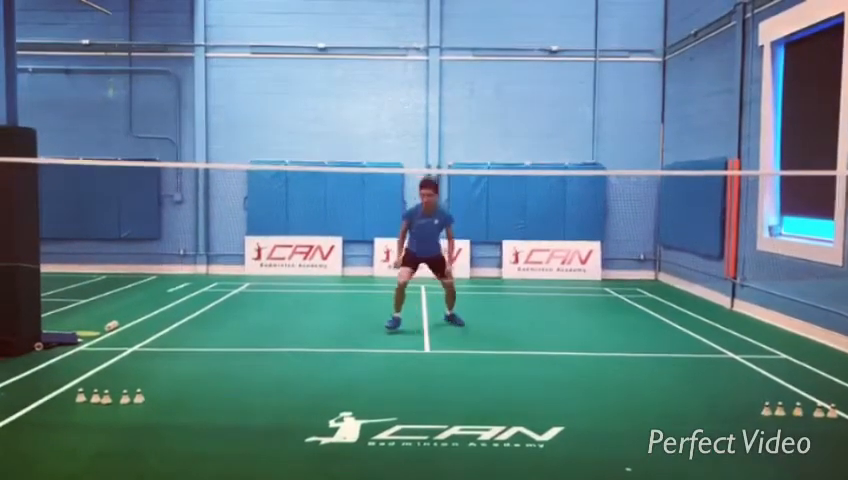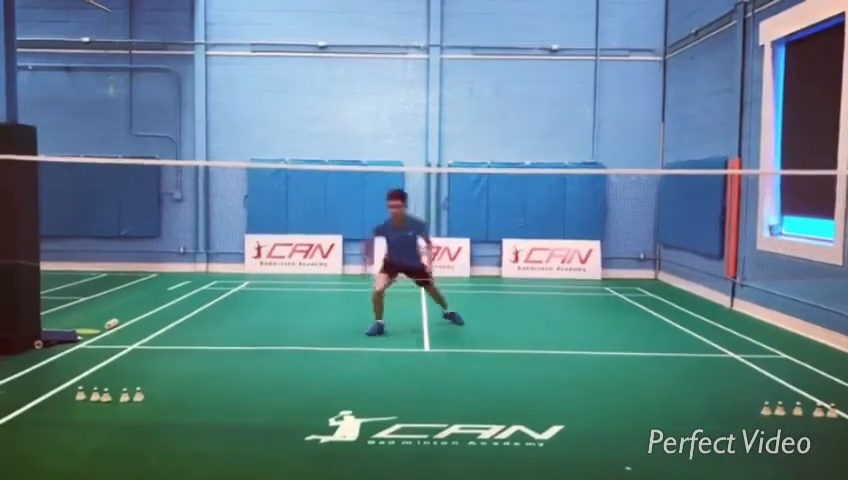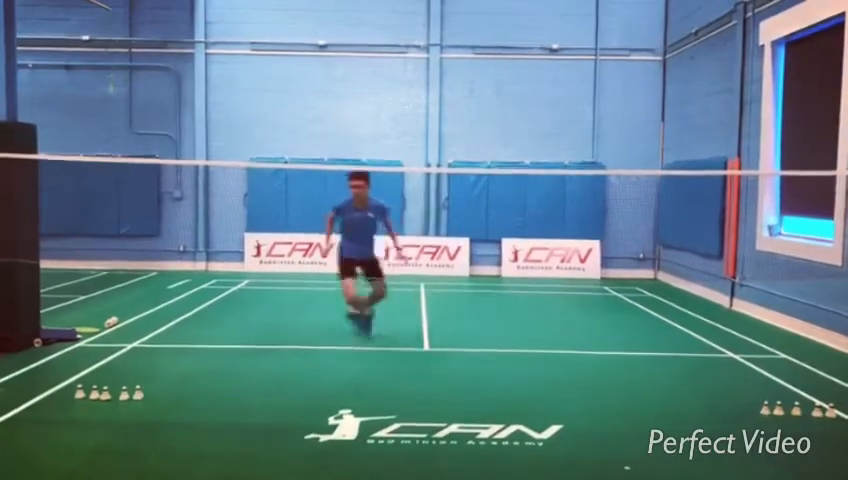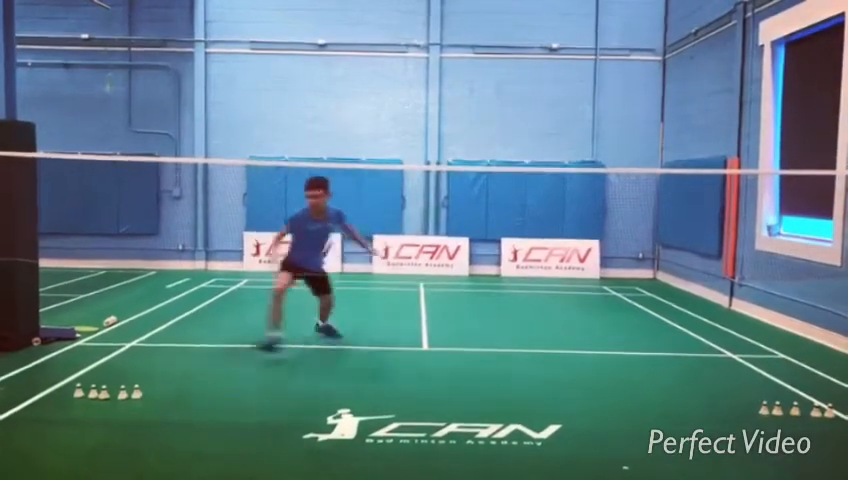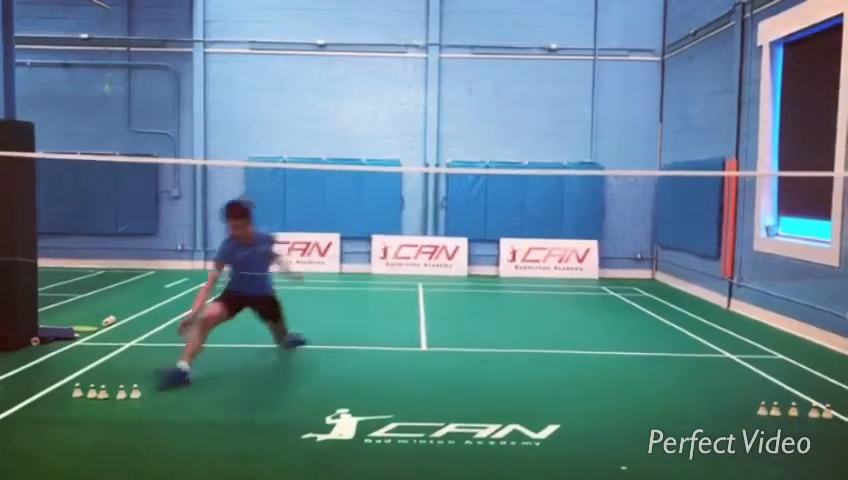
dt=0.2s
person 1, frame 1
left shoulder: (445, 215)
right shoulder: (411, 212)
left elbow: (450, 238)
right elbow: (403, 233)
left wrist: (449, 262)
right wrist: (399, 256)
left hip: (434, 254)
right hip: (413, 252)
left knee: (450, 285)
right knee: (402, 282)
left ankle: (450, 314)
right ankle: (396, 317)
person 1, frame 2
left shoulder: (418, 224)
right shoulder: (384, 226)
left elbow: (428, 243)
right elbow: (370, 241)
left wrist: (430, 264)
right wrist: (367, 261)
left hip: (414, 263)
right hip: (392, 263)
left knee: (433, 291)
right knee: (378, 290)
left ankle: (448, 312)
right ankle: (379, 323)
person 1, frame 3
left shoulder: (379, 207)
right shoulder: (343, 207)
left elbow: (389, 227)
right elbow: (330, 219)
left wrist: (397, 246)
right wrist: (327, 239)
left hip: (368, 255)
right hip: (347, 256)
left knee: (380, 292)
right knee: (352, 297)
left ankle: (359, 311)
right ankle: (361, 315)
person 1, frame 4
left shoulder: (336, 215)
right shoulder: (298, 218)
left elbow: (348, 230)
right elbow: (280, 236)
left wrist: (367, 246)
right wrist: (273, 249)
left hip: (315, 266)
right hip: (293, 262)
left knee: (328, 305)
right knee: (279, 288)
left ankle: (323, 324)
right ankle: (274, 335)
person 1, frame 5
left shoulder: (265, 239)
right shoulder: (227, 248)
right elbow: (211, 282)
left wrist: (281, 263)
right wrist: (193, 313)
left hip: (264, 293)
right hip: (236, 292)
left knee: (281, 337)
right knee: (206, 318)
left ankle: (288, 338)
right ankle: (182, 369)
